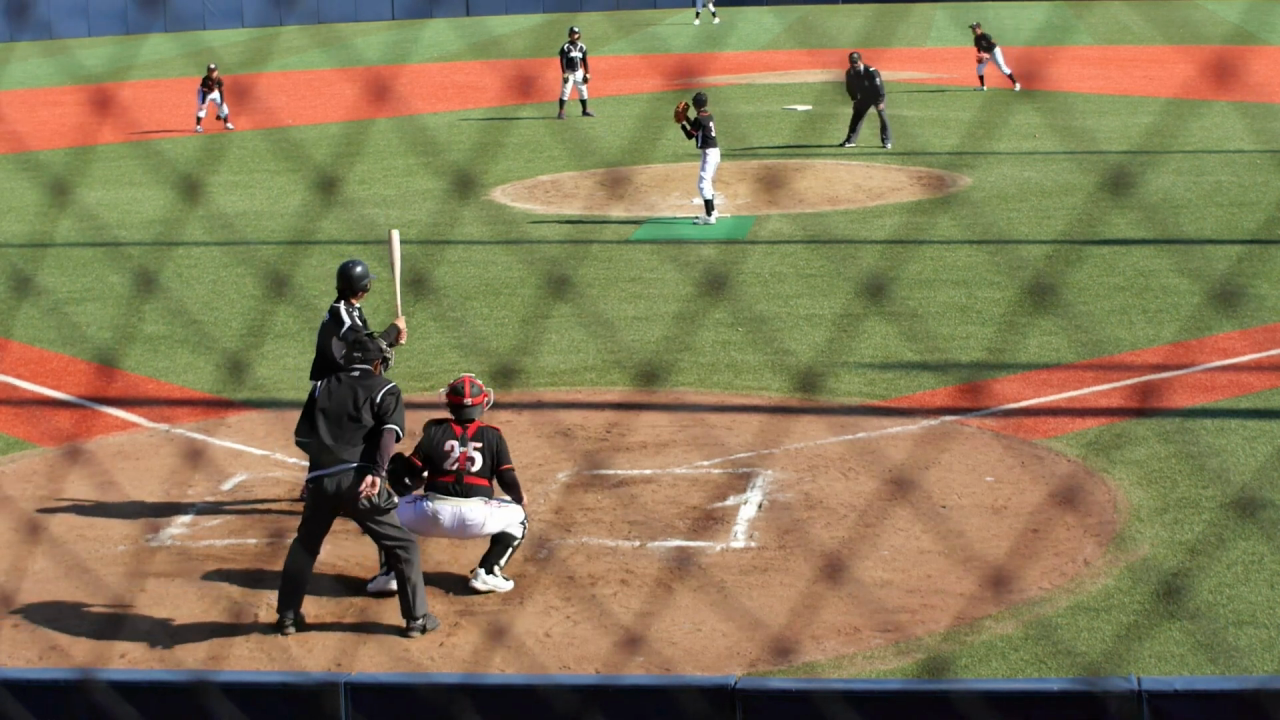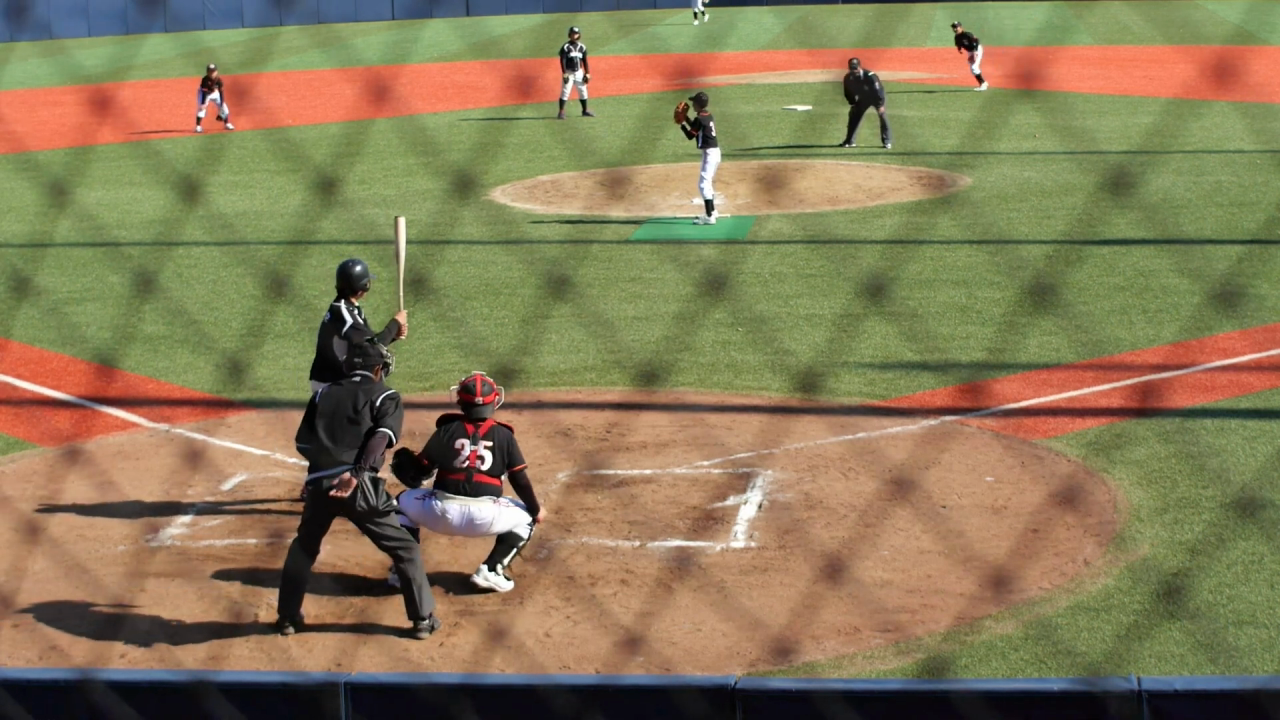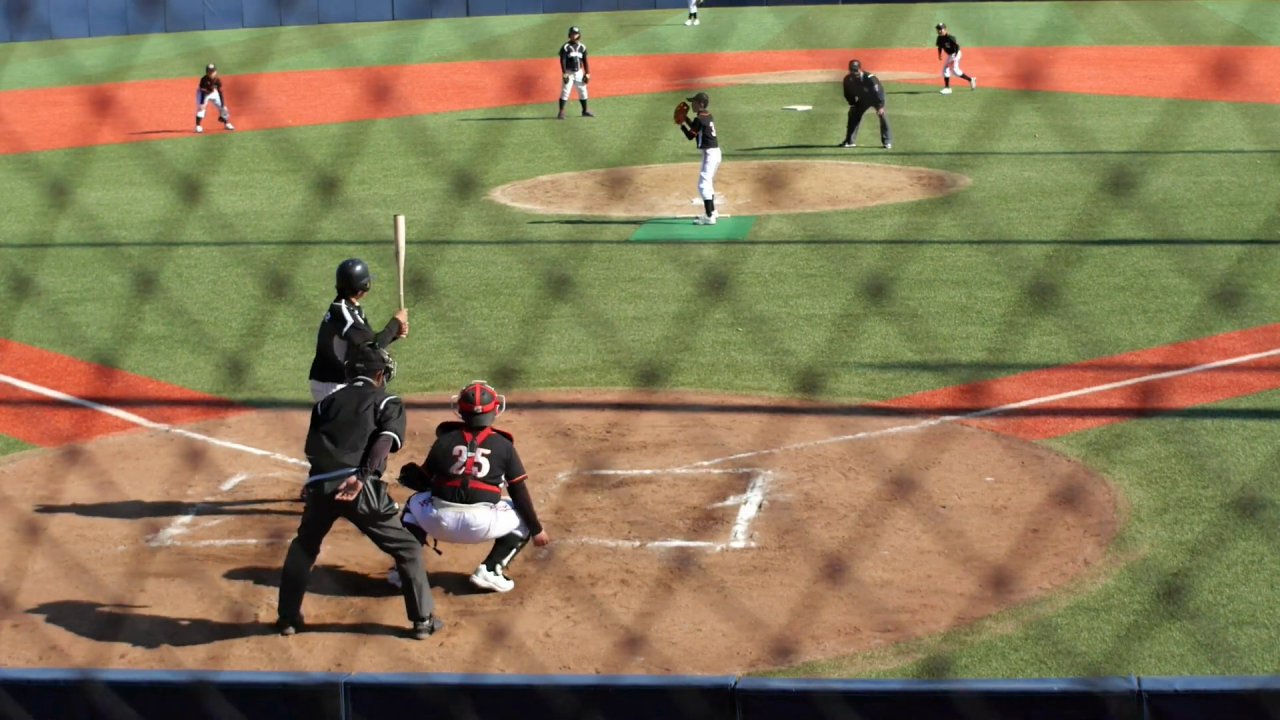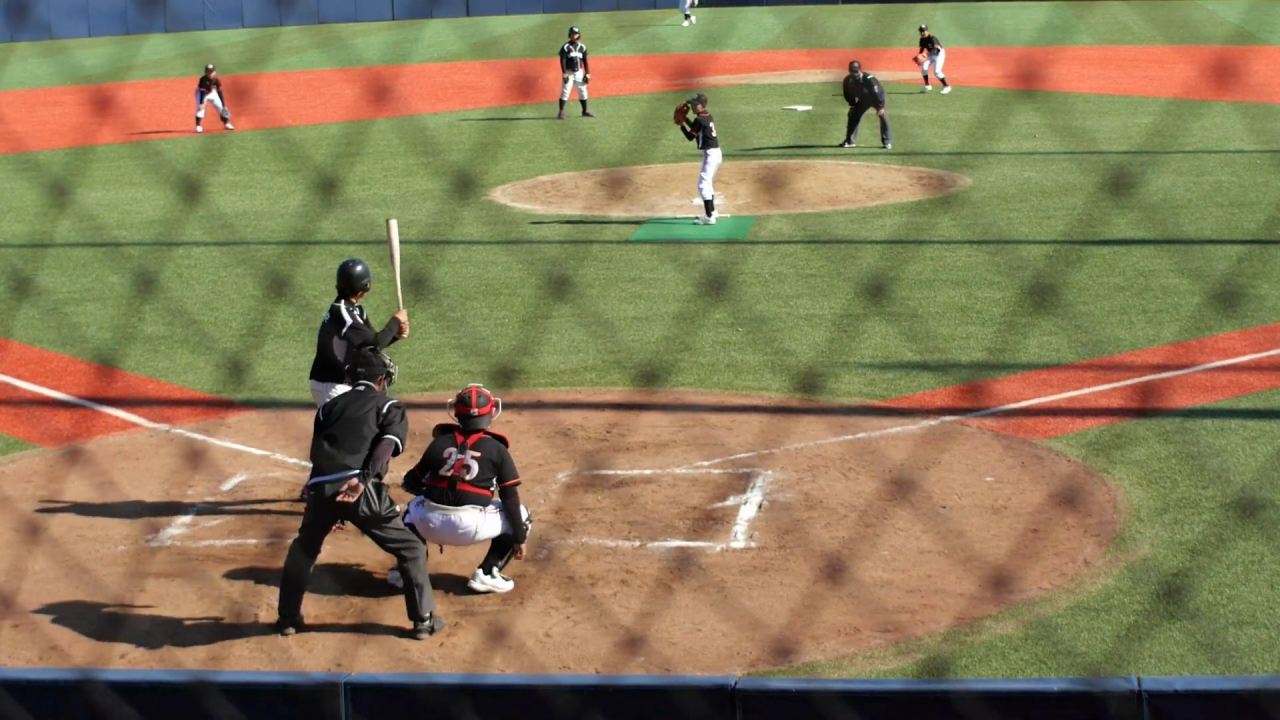
dt=0.2s
person 1, frame 1
left shoulder: (323, 387)
right shoulder: (385, 389)
left elbow: (302, 437)
right elbow: (389, 432)
right wrist: (376, 473)
left hip: (321, 481)
right hip: (359, 480)
left knee: (304, 545)
right knee: (403, 546)
left ankle: (288, 616)
right ankle: (417, 618)
person 1, frame 2
left shoulder: (324, 394)
right shoulder: (385, 396)
left elbow: (303, 444)
right elbow: (381, 437)
right wrist: (356, 472)
left hip: (319, 484)
right hip: (358, 485)
left knee: (304, 547)
right knee: (405, 548)
left ankle: (288, 617)
right ankle: (423, 619)
person 1, frame 3
left shoulder: (328, 402)
right shoulder: (388, 402)
left elbow: (311, 451)
right elbow: (385, 440)
right wrist: (361, 476)
left hip: (320, 486)
right hip: (360, 488)
left knee: (303, 547)
right knee: (408, 549)
left ankle: (288, 617)
right ankle: (423, 620)
person 1, frame 4
left shoulder: (329, 407)
right shoulder: (389, 406)
right elbow: (387, 444)
right wrist: (363, 479)
left hip: (321, 489)
right hip: (361, 490)
left knee: (303, 548)
right knee: (410, 549)
left ankle: (288, 618)
right ankle: (423, 620)
person 2, frame 1
left shoulder: (436, 432)
right shoulder: (493, 436)
left elbow: (410, 472)
right elbow: (507, 479)
right wrist: (520, 499)
left hip: (433, 514)
right hip: (475, 516)
right knee: (518, 516)
left ankle: (391, 574)
right ankle: (488, 574)
person 2, frame 2
left shoulder: (446, 430)
right shoulder: (503, 435)
left elbow: (419, 469)
right elbow: (520, 480)
left wrist: (404, 463)
right wrist: (536, 510)
left hip: (442, 512)
right hip: (484, 516)
left knee: (405, 501)
right knee: (525, 519)
right ankle: (490, 570)
person 2, frame 3
left shoulder: (446, 439)
right shoulder: (503, 445)
left elbow: (421, 480)
right elbow: (519, 491)
right wrist: (537, 530)
left hip: (441, 520)
right hip: (481, 522)
left knee: (415, 503)
right knee: (523, 518)
left ankle: (405, 569)
right ankle: (490, 571)
person 2, frame 4
left shoulder: (440, 441)
right shoulder: (497, 449)
left elbow: (415, 481)
right elbow: (509, 496)
right wrist: (520, 539)
left hip: (430, 523)
right hip: (470, 524)
left knee: (416, 506)
right knee: (520, 516)
right ankle: (487, 574)
